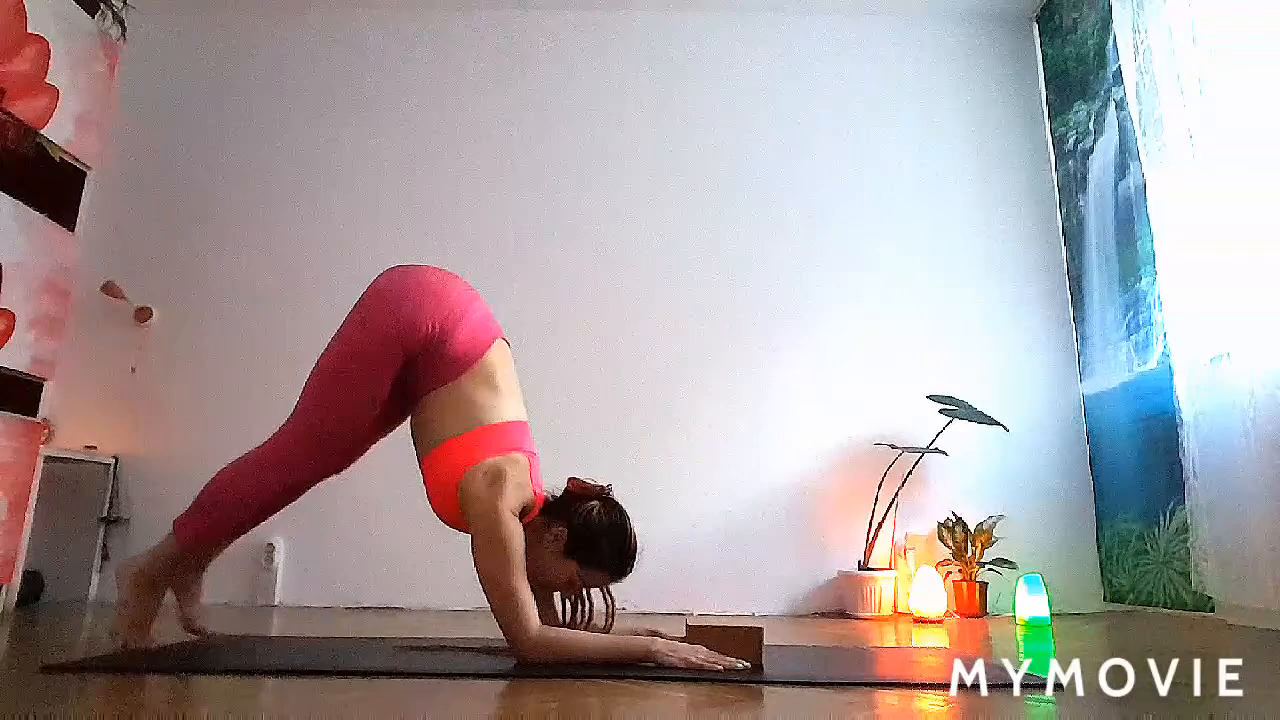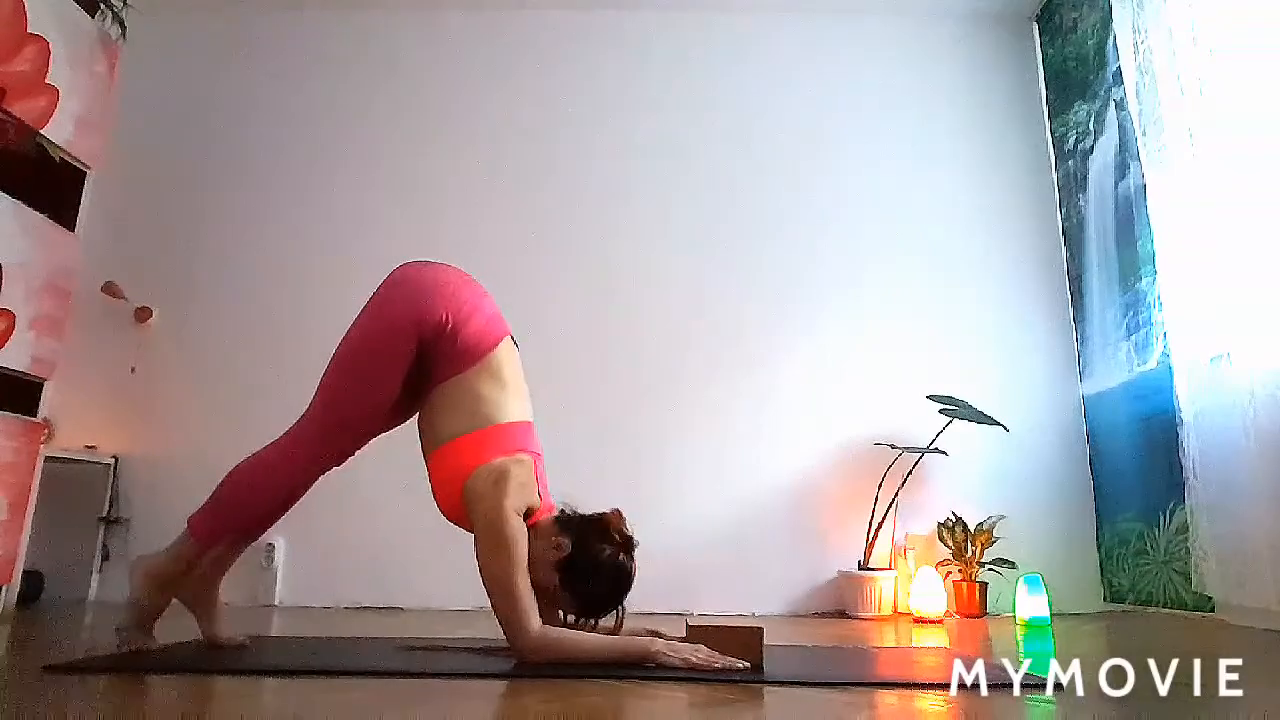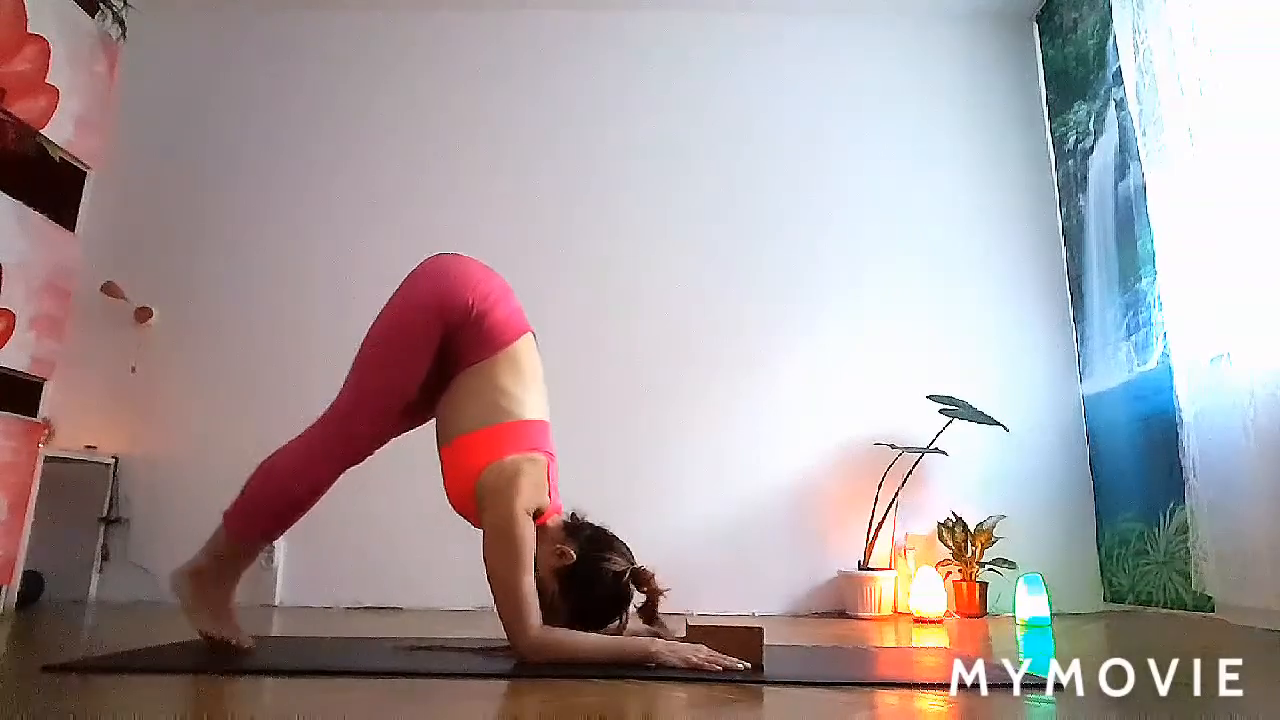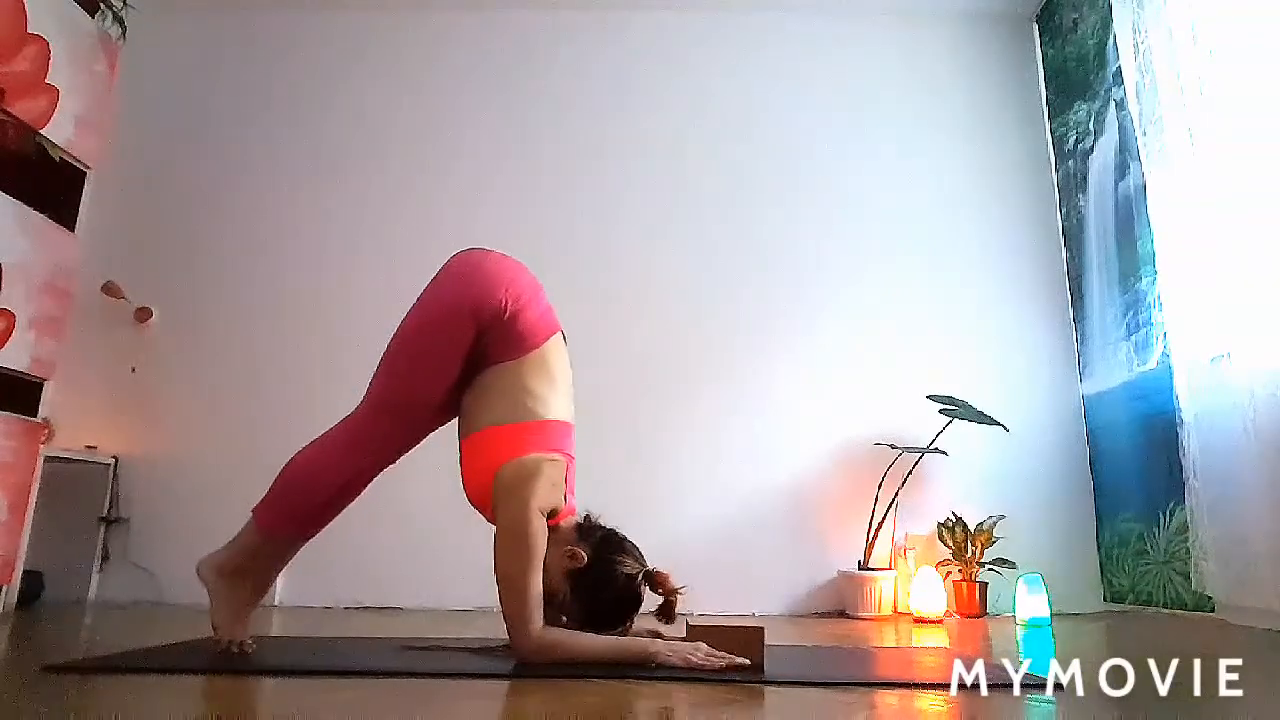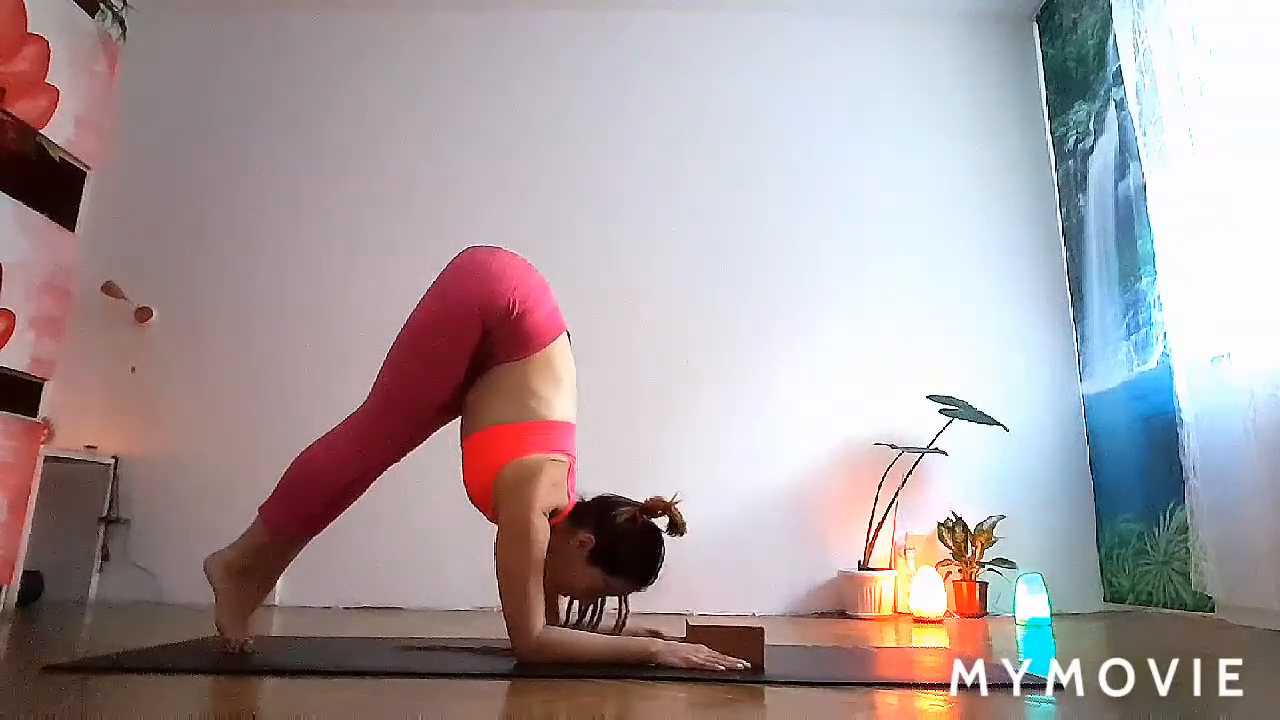
dt=0.5s
person 1, frame 1
left shoulder: (526, 503)
right shoulder: (498, 500)
left elbow: (534, 625)
right elbow: (527, 641)
left wrist: (621, 634)
right wrist: (647, 647)
left hip: (434, 322)
right hip: (412, 312)
left knee: (318, 459)
right knee: (298, 453)
left ankle: (188, 565)
right ankle: (154, 569)
person 1, frame 2
right shoulder: (504, 501)
right elbow: (528, 642)
left wrist: (628, 636)
right wrist: (644, 648)
left hip: (443, 326)
right hip: (425, 306)
left knee: (320, 450)
right knee: (313, 446)
left ankle: (202, 576)
right ankle: (169, 567)
person 1, frame 3
right shoulder: (514, 499)
right elbow: (530, 641)
left wrist: (632, 632)
right wrist: (648, 646)
left hip: (464, 324)
right hip: (452, 301)
left knee: (345, 446)
right knee: (339, 439)
left ankle: (221, 575)
right ankle: (207, 570)
person 1, frame 4
right shoulder: (530, 498)
right elbow: (529, 642)
left wrist: (629, 635)
right wrist: (647, 649)
left hip: (496, 316)
left knee: (373, 447)
right knee: (368, 439)
left ankle: (253, 571)
right ankle: (235, 563)
person 1, frame 5
right shoulder: (532, 497)
right elbow: (530, 642)
left wrist: (623, 634)
right wrist: (648, 649)
left hip: (501, 316)
left knee: (379, 444)
right knee: (373, 436)
right ankle: (242, 562)
